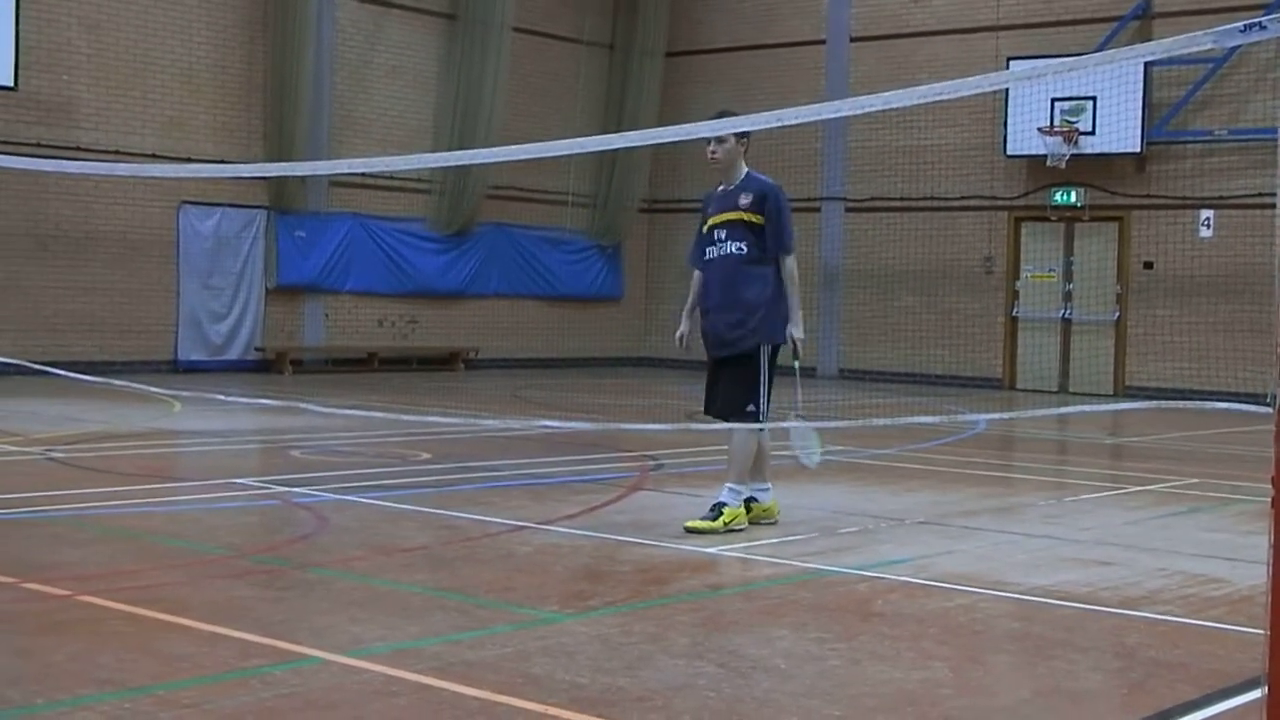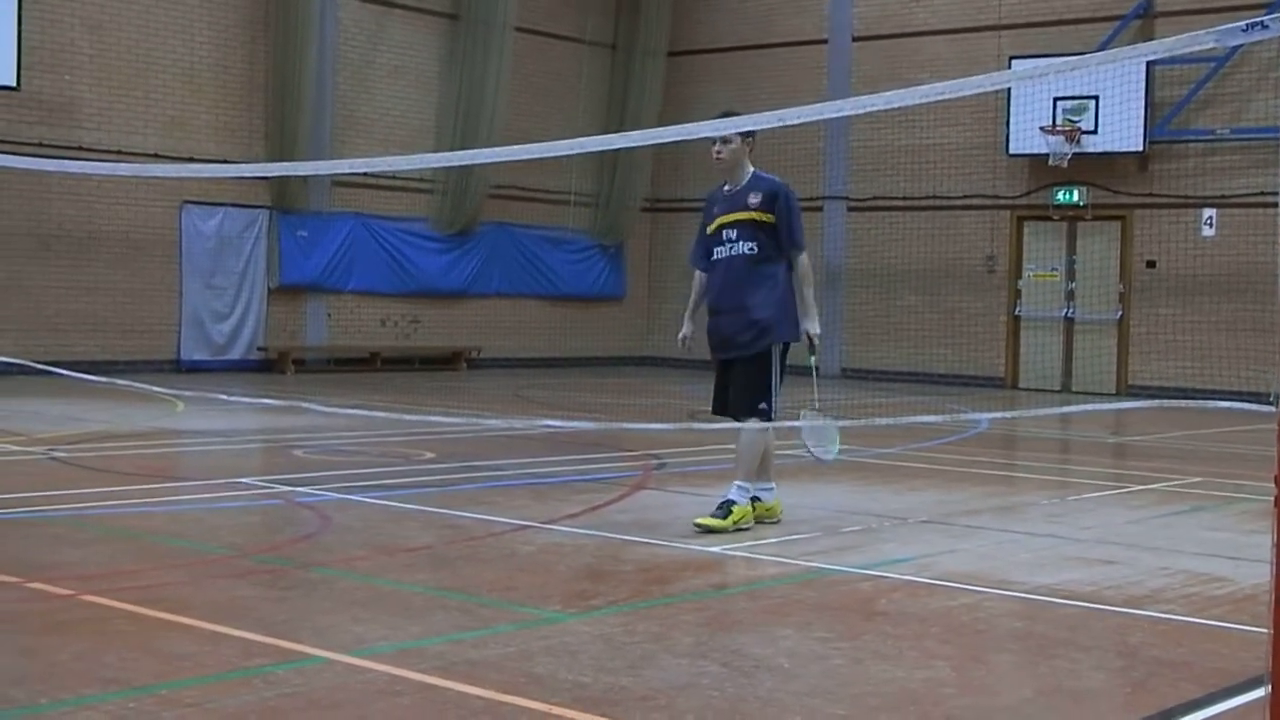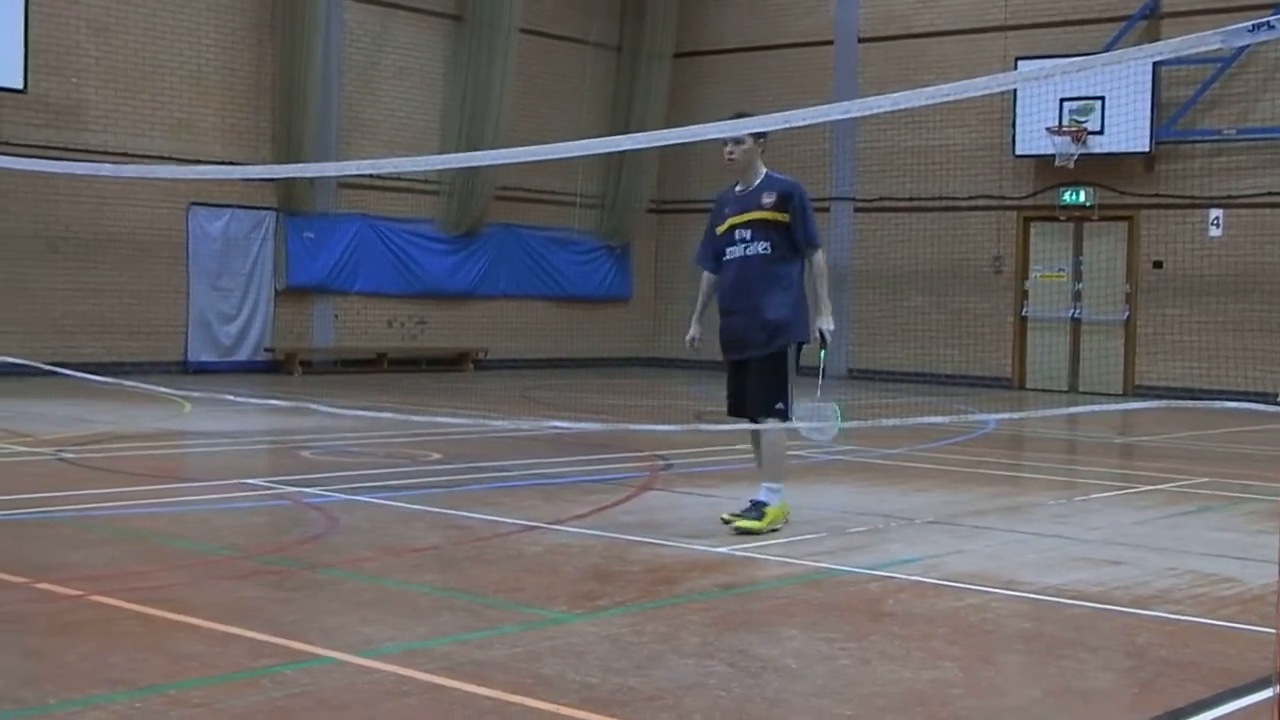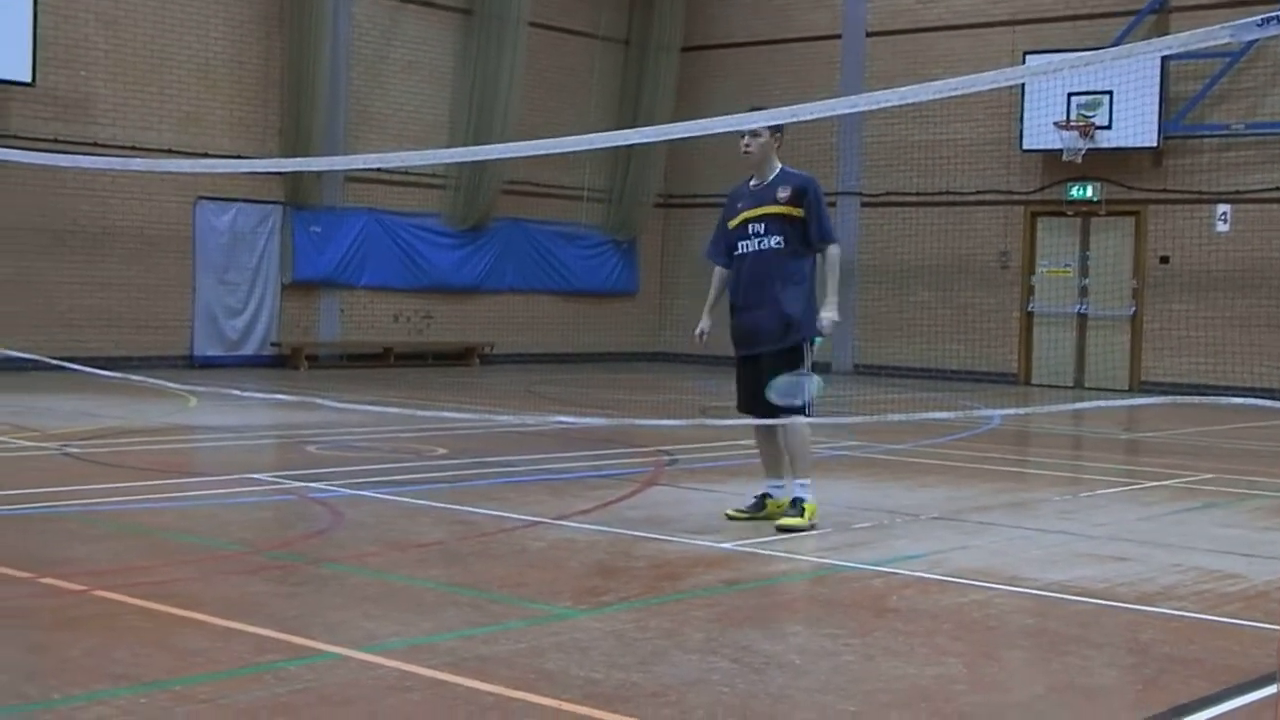
dt=0.1s
person 1, frame 1
left shoulder: (765, 192)
right shoulder: (710, 202)
left elbow: (786, 258)
left wrist: (795, 317)
right wrist: (687, 316)
left hip: (756, 324)
right hip: (719, 327)
left knee: (743, 412)
right knee: (741, 415)
left ankle: (729, 504)
right ankle: (760, 499)
person 1, frame 2
left shoulder: (774, 191)
right shoulder: (713, 202)
left elbow: (798, 256)
right elbow: (704, 267)
left wrist: (809, 313)
right wrist: (689, 317)
left hip: (766, 323)
right hip: (727, 327)
left knee: (754, 411)
right knee: (746, 413)
left ankle: (738, 501)
right ankle: (765, 498)
person 1, frame 3
left shoulder: (787, 192)
right shoulder: (723, 203)
left elbow: (814, 253)
right elbow: (712, 267)
left wrist: (825, 309)
right wrist: (697, 318)
left hip: (778, 324)
right hip: (737, 328)
left knee: (773, 411)
right knee: (750, 414)
left ankle: (772, 505)
right ankle: (770, 496)
person 1, frame 4
left shoulder: (802, 187)
right shoulder: (736, 197)
left elbow: (829, 247)
right elbow: (724, 262)
left wrist: (830, 302)
right wrist: (707, 313)
left hip: (789, 320)
right hip: (747, 323)
left knee: (790, 407)
right knee: (759, 411)
left ankle: (802, 499)
right ankle: (774, 493)
